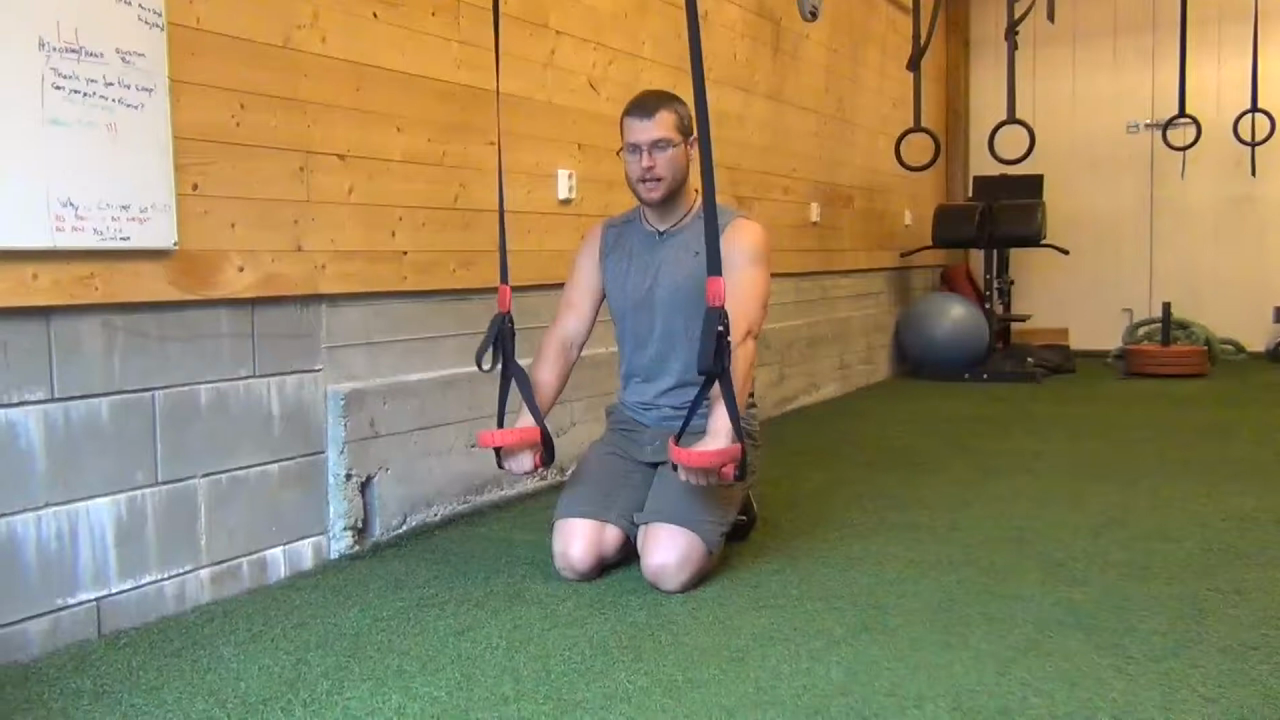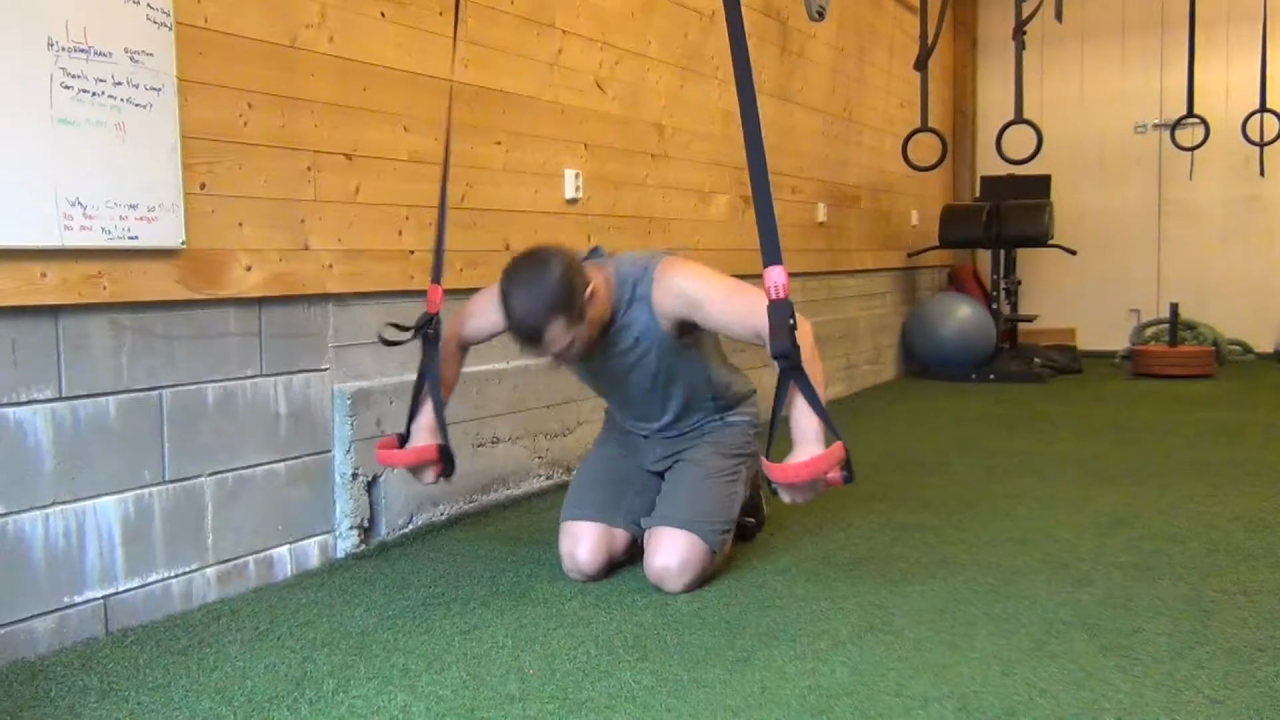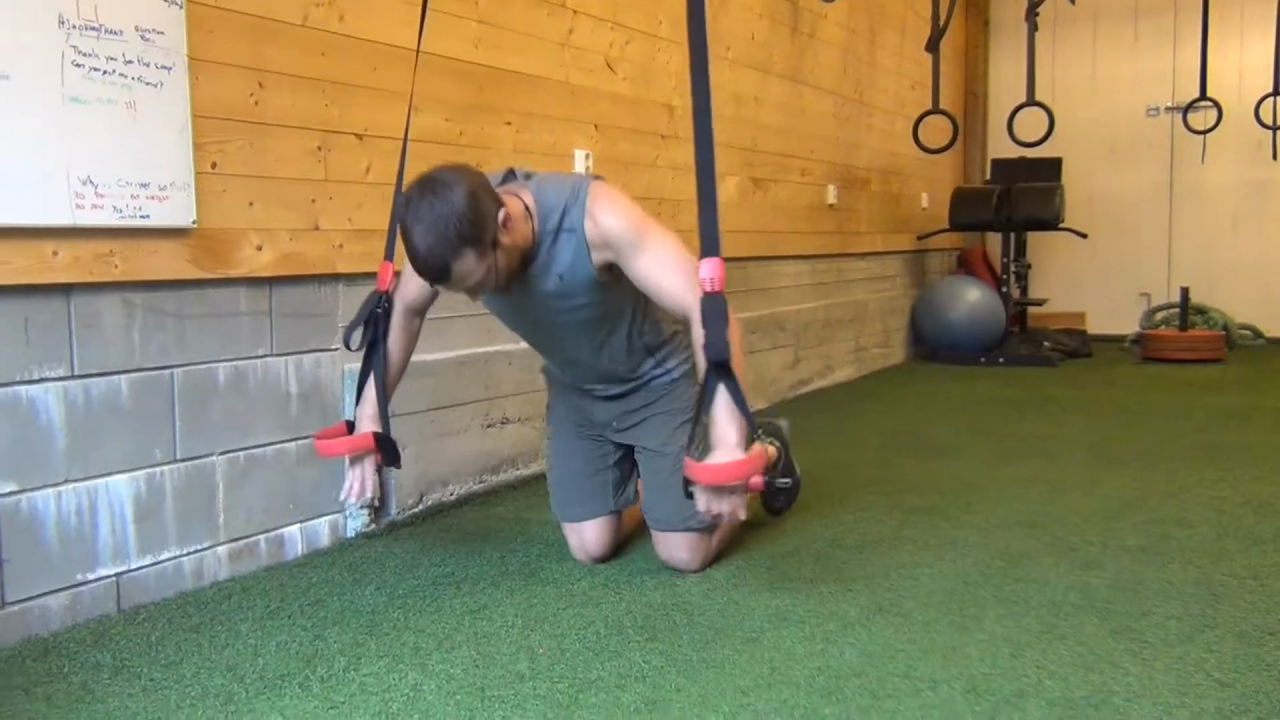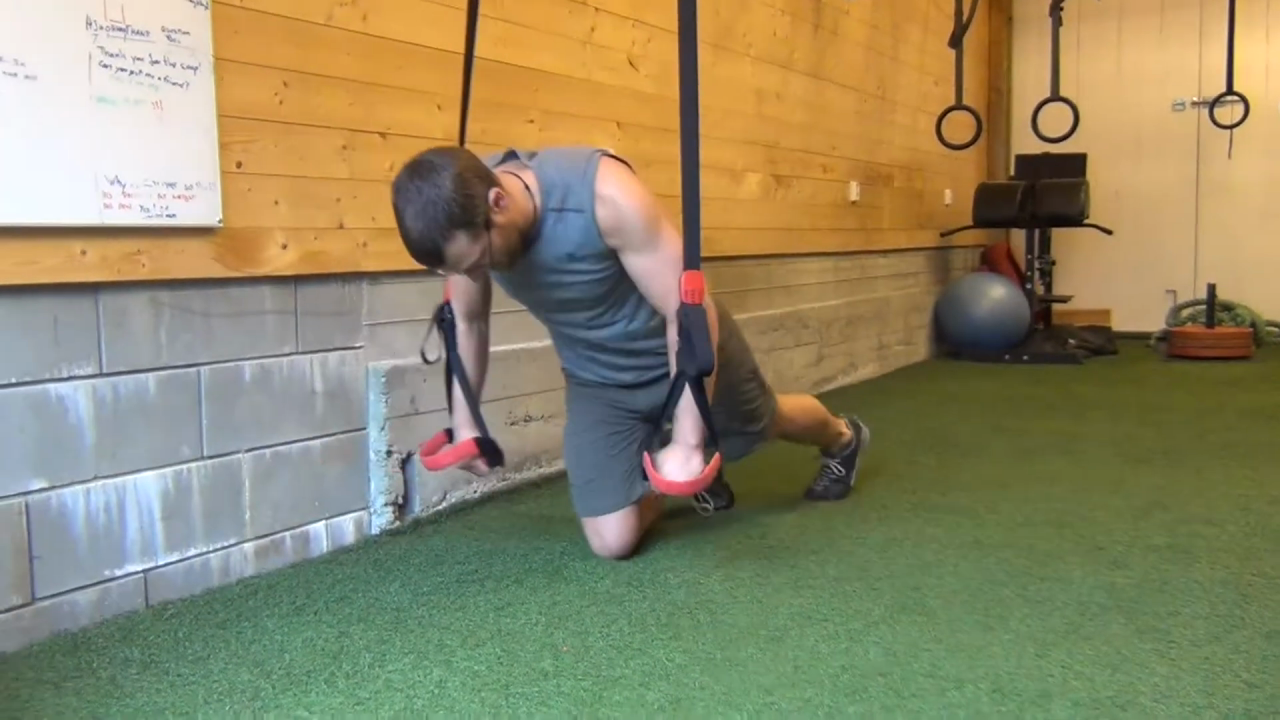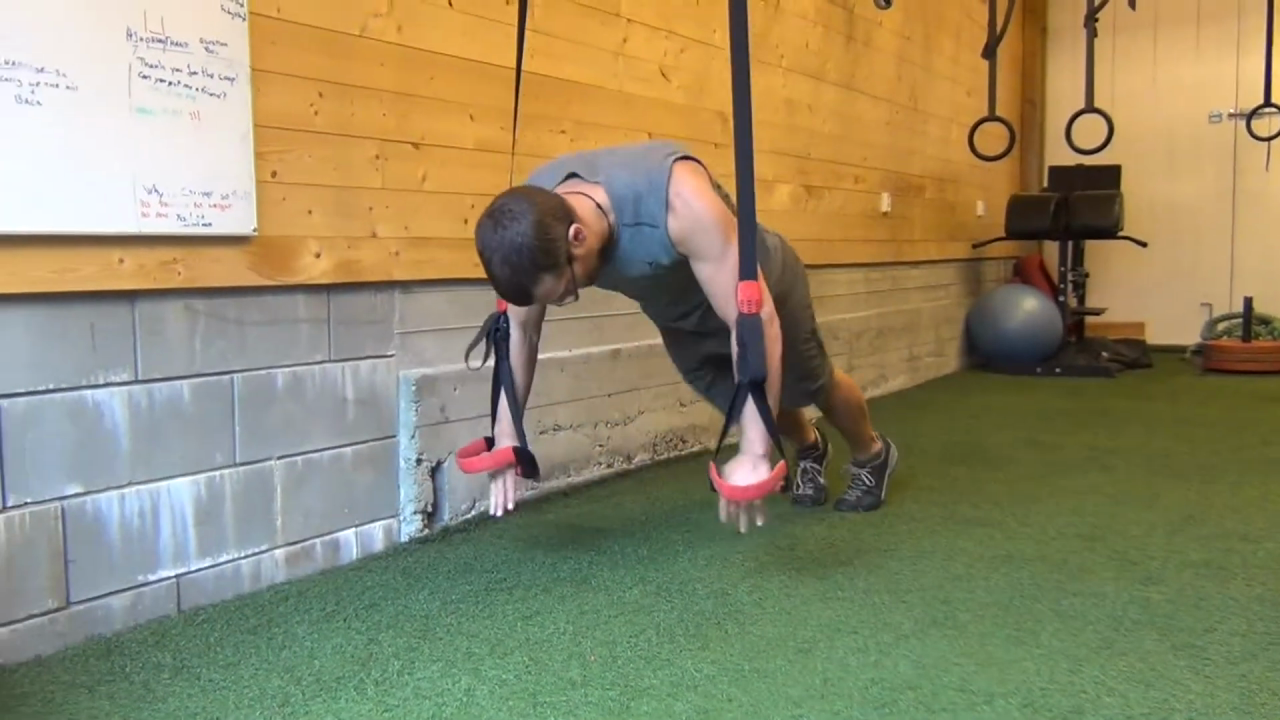
dt=0.5s
person 1, frame 1
left shoulder: (736, 236)
right shoulder: (604, 240)
left elbow: (740, 337)
right elbow: (565, 338)
left wrist: (721, 431)
right wrist: (528, 420)
left hip: (708, 428)
right hip: (631, 426)
left knee: (668, 567)
right knee: (575, 557)
left ankle: (726, 500)
right ankle: (653, 514)
person 1, frame 2
left shoulder: (664, 285)
right shoulder: (539, 296)
left elbow: (788, 327)
right elbow: (454, 330)
left wrist: (809, 441)
right wrist: (426, 422)
left hip: (712, 427)
right hip: (630, 433)
left knee: (670, 569)
right knee: (581, 559)
left ankle: (741, 492)
right ankle: (659, 515)
person 1, frame 3
left shoulder: (594, 214)
right shoulder: (449, 233)
left elbow: (707, 307)
right elbow: (404, 312)
left wrist: (728, 446)
right wrist: (368, 418)
left hip: (660, 379)
right hip: (577, 387)
left knee: (685, 555)
right knee: (591, 547)
right ankle: (640, 495)
person 1, frame 4
left shoulder: (604, 193)
right shoulder: (464, 217)
right elbow: (469, 321)
left wrist: (689, 440)
right wrist: (463, 420)
left hip: (680, 350)
right hip: (595, 376)
left knee: (758, 430)
right knee: (612, 542)
left ankle: (842, 436)
right ankle: (694, 479)
person 1, frame 5
left shoulder: (677, 197)
right shoulder: (535, 218)
left elbow: (755, 321)
right elbow: (520, 332)
left wrist: (755, 453)
right wrist: (505, 436)
left hip: (760, 287)
left knee: (813, 383)
right knee: (749, 399)
left ankle: (872, 455)
right ankle: (810, 449)
